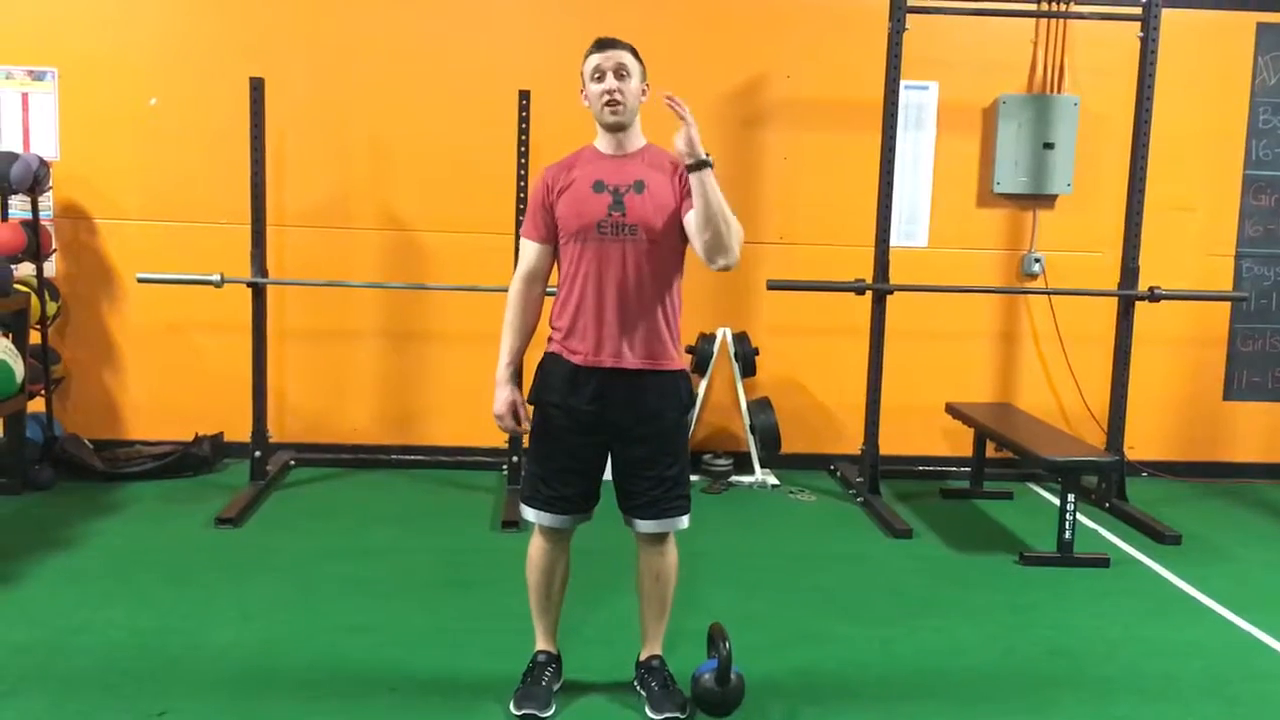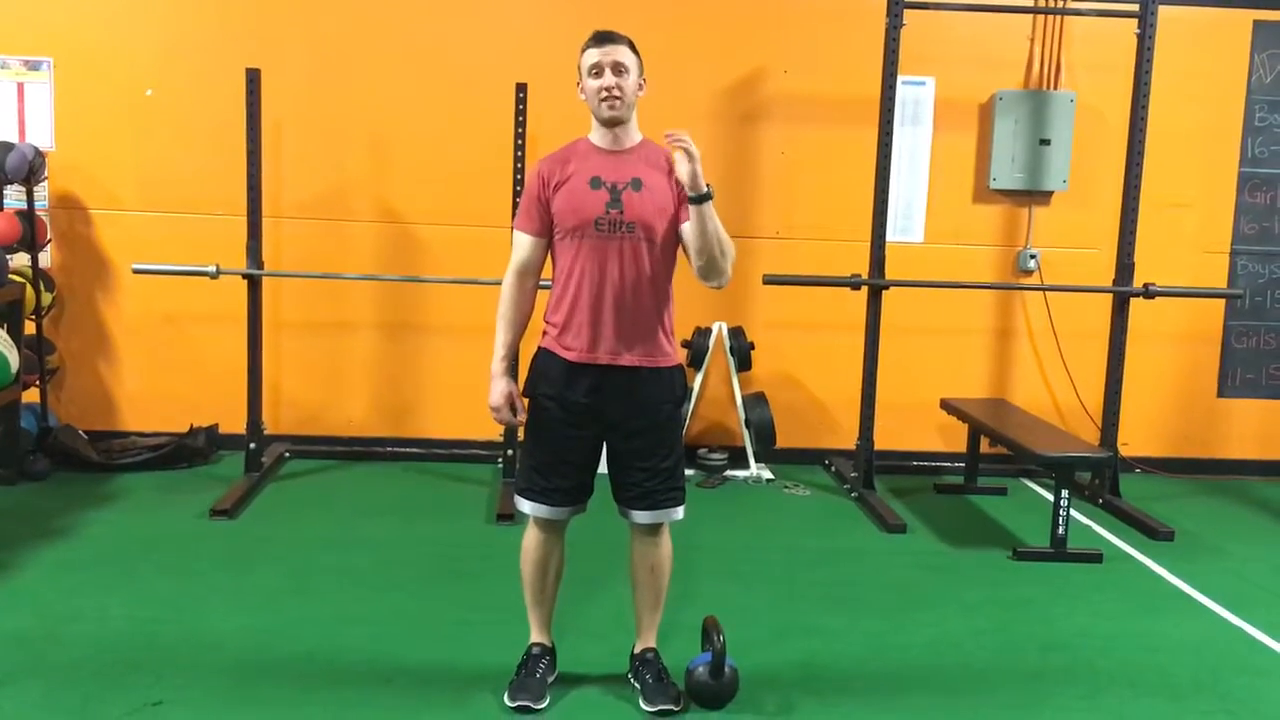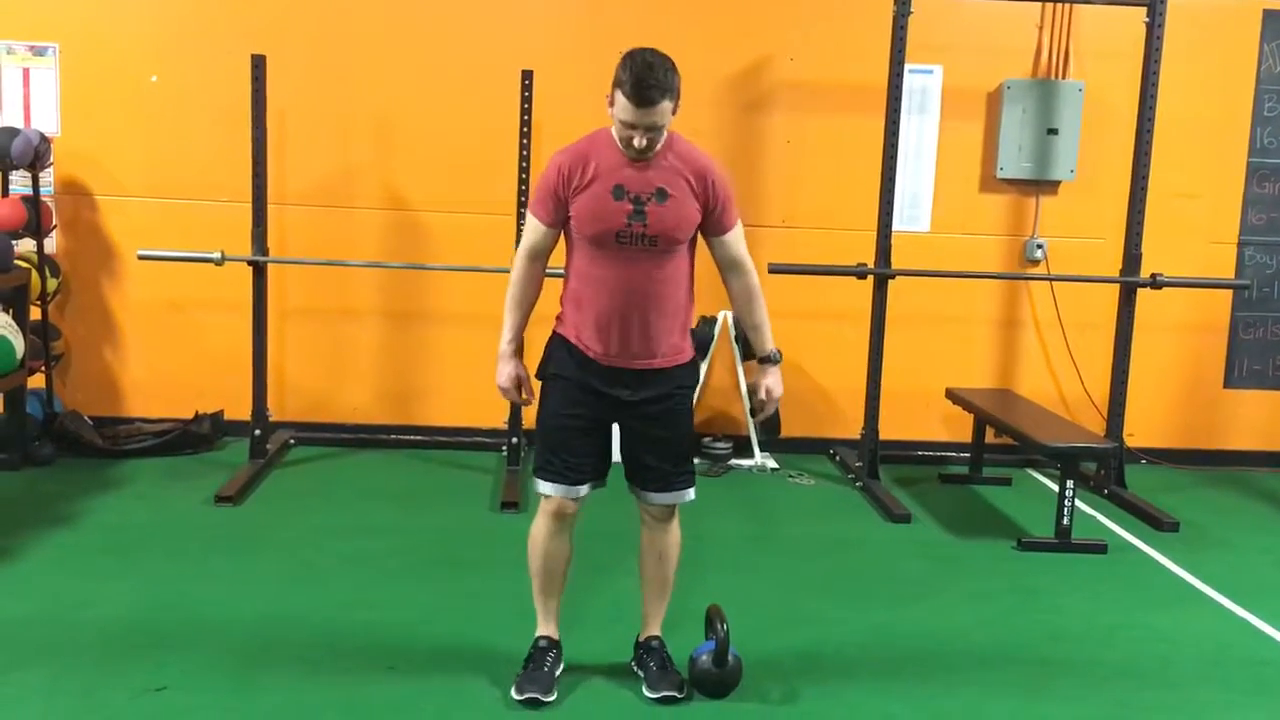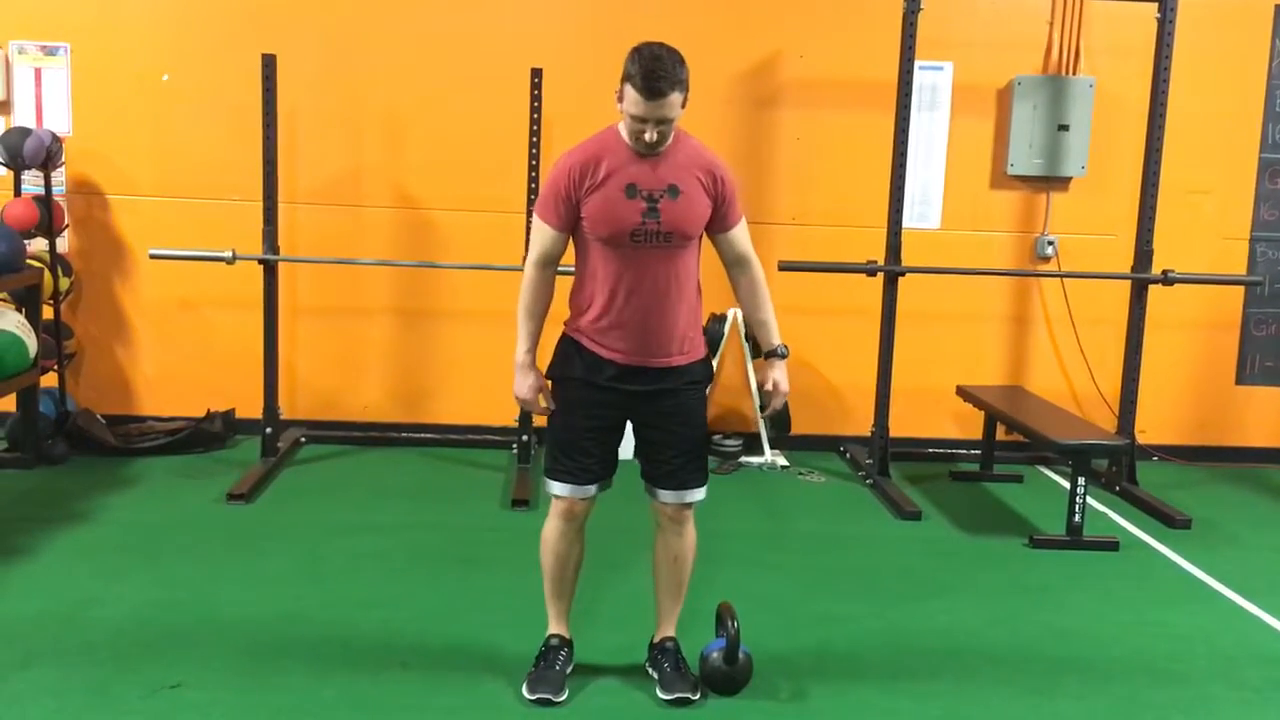
dt=1s
person 1, frame 1
left shoulder: (679, 174)
right shoulder: (556, 180)
left elbow: (724, 254)
right elbow: (528, 281)
left wrist: (697, 161)
right wrist: (505, 374)
left hip: (654, 379)
right hip: (568, 376)
left knee: (656, 528)
right knee: (550, 523)
left ankle: (652, 663)
right ankle: (544, 658)
person 1, frame 2
left shoulder: (672, 171)
right shoulder: (552, 172)
left elbow: (717, 273)
right elbow: (521, 274)
left wrist: (697, 192)
right wrist: (501, 368)
left hip: (649, 374)
right hip: (564, 371)
left knee: (652, 521)
right knee: (546, 516)
left ankle: (647, 655)
right ankle: (539, 649)
person 1, frame 3
left shoulder: (702, 175)
right shoulder: (570, 166)
left elbow: (737, 269)
right elbow: (531, 258)
left wrist: (768, 358)
right wrist: (509, 349)
left hip: (664, 369)
right hip: (578, 362)
left knee: (661, 509)
right knee: (557, 503)
left ankle: (651, 642)
right ankle: (546, 641)
person 1, frame 4
left shoulder: (709, 173)
right shoulder: (578, 167)
left elbow: (743, 264)
right elbow: (540, 264)
left wrist: (774, 353)
right wrist: (524, 359)
left hip: (678, 369)
right hip: (588, 363)
left knee: (676, 510)
right knee: (568, 504)
left ankle: (665, 644)
right ankle: (556, 640)
